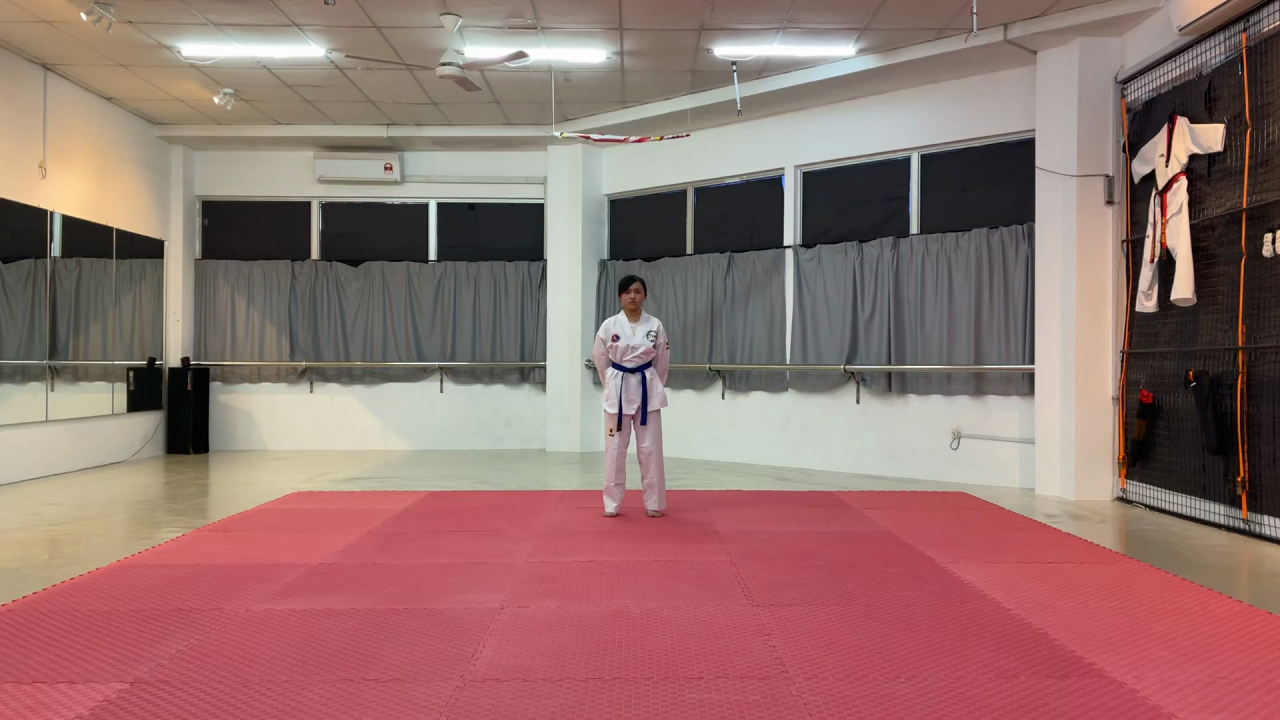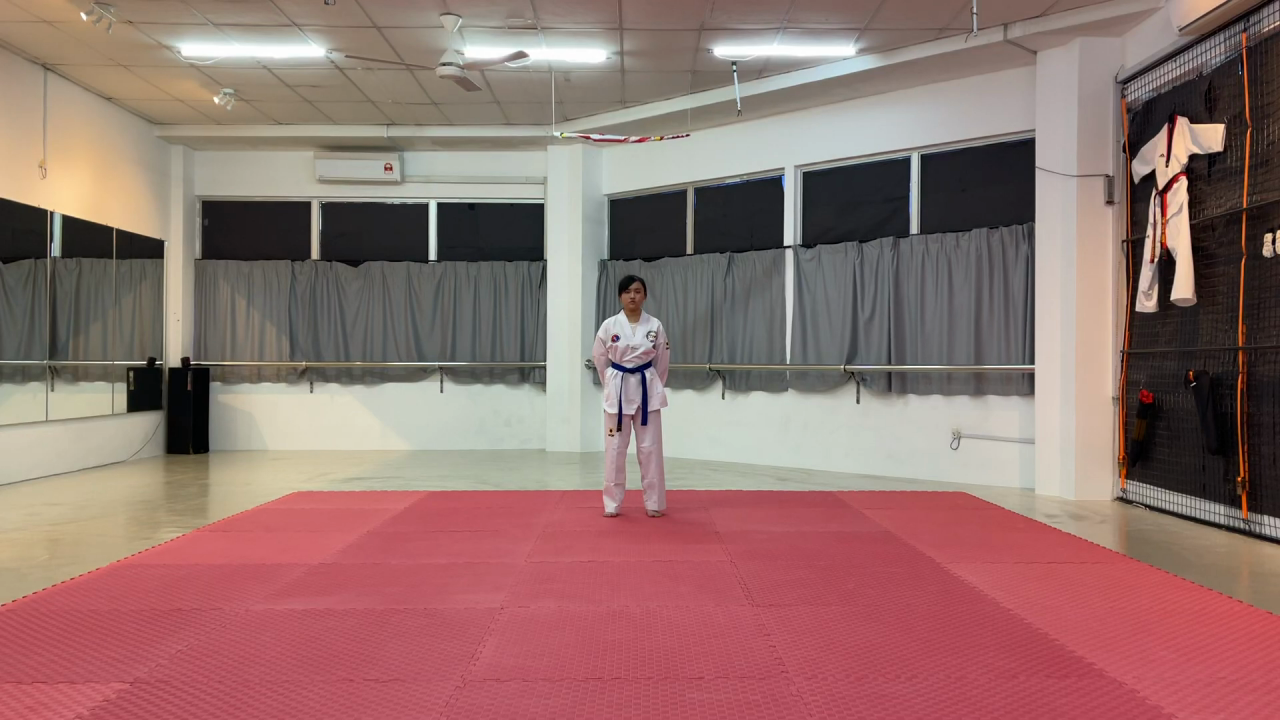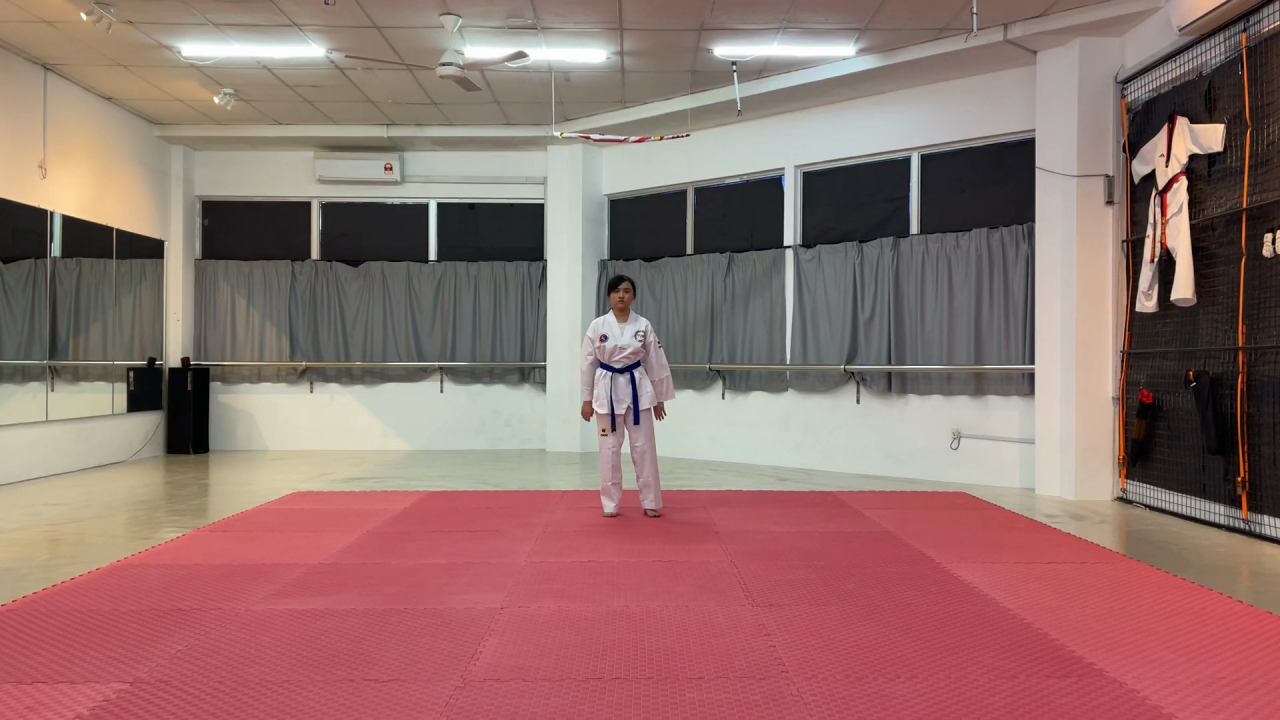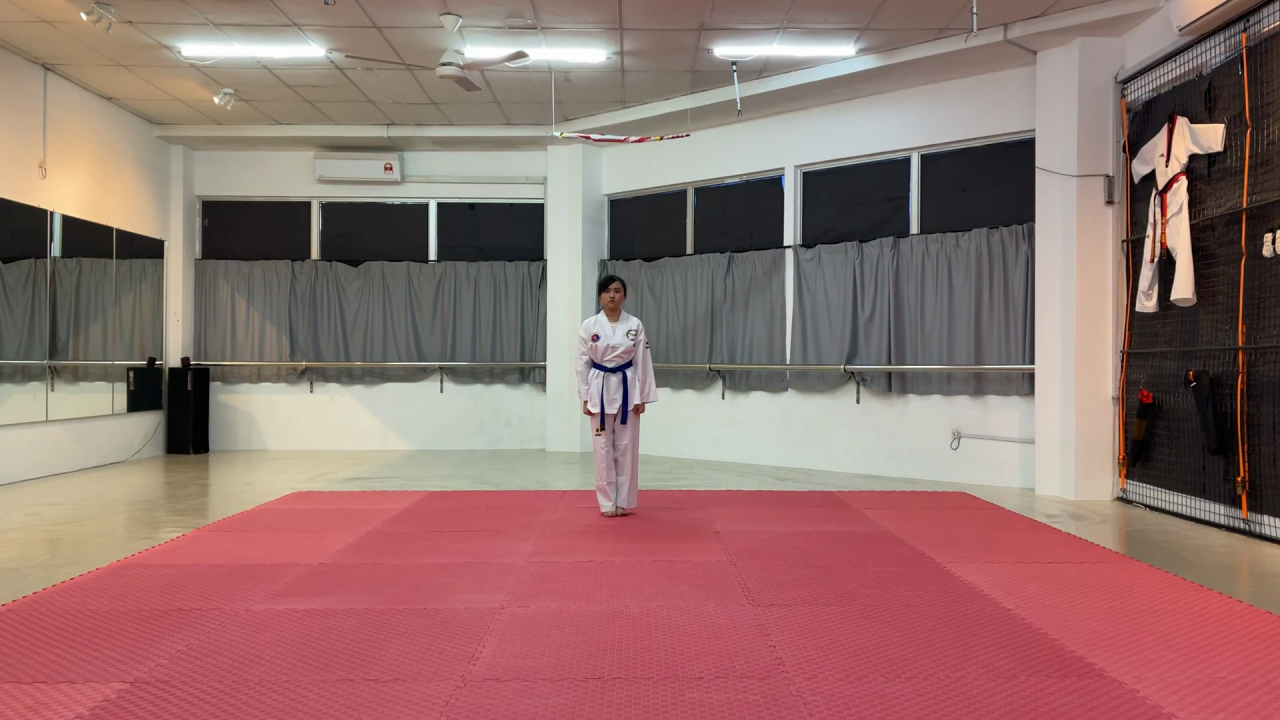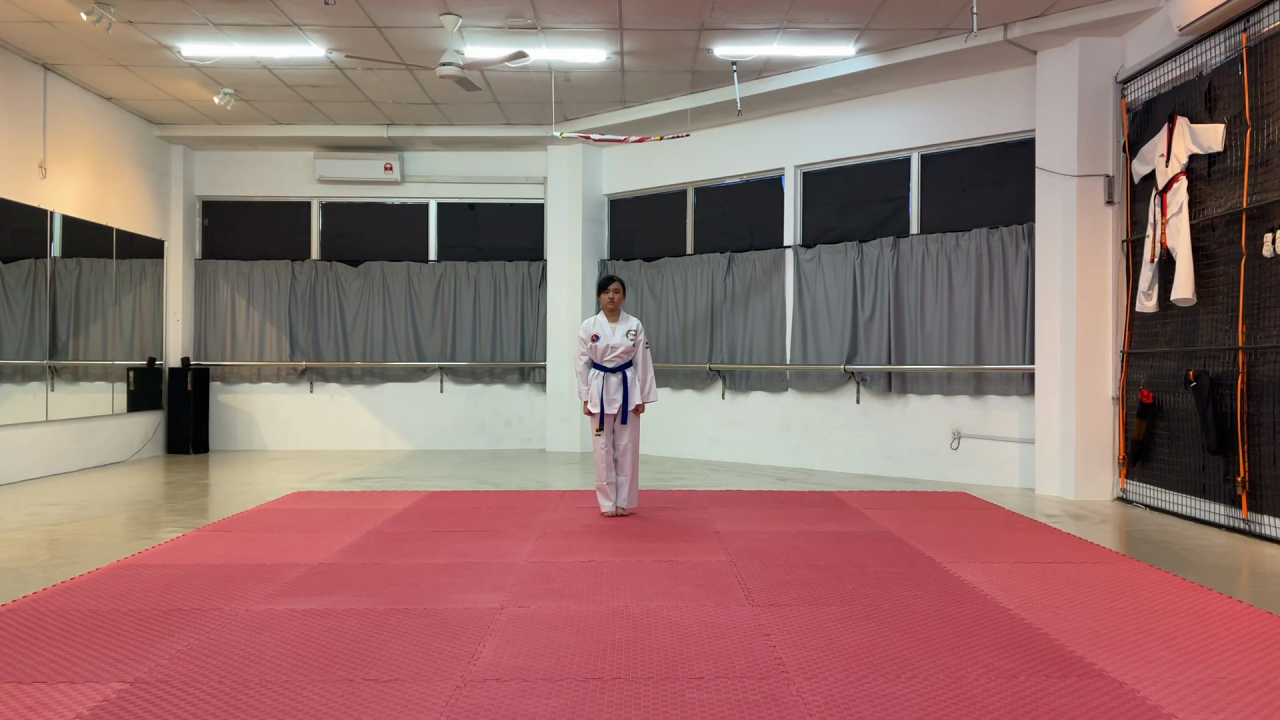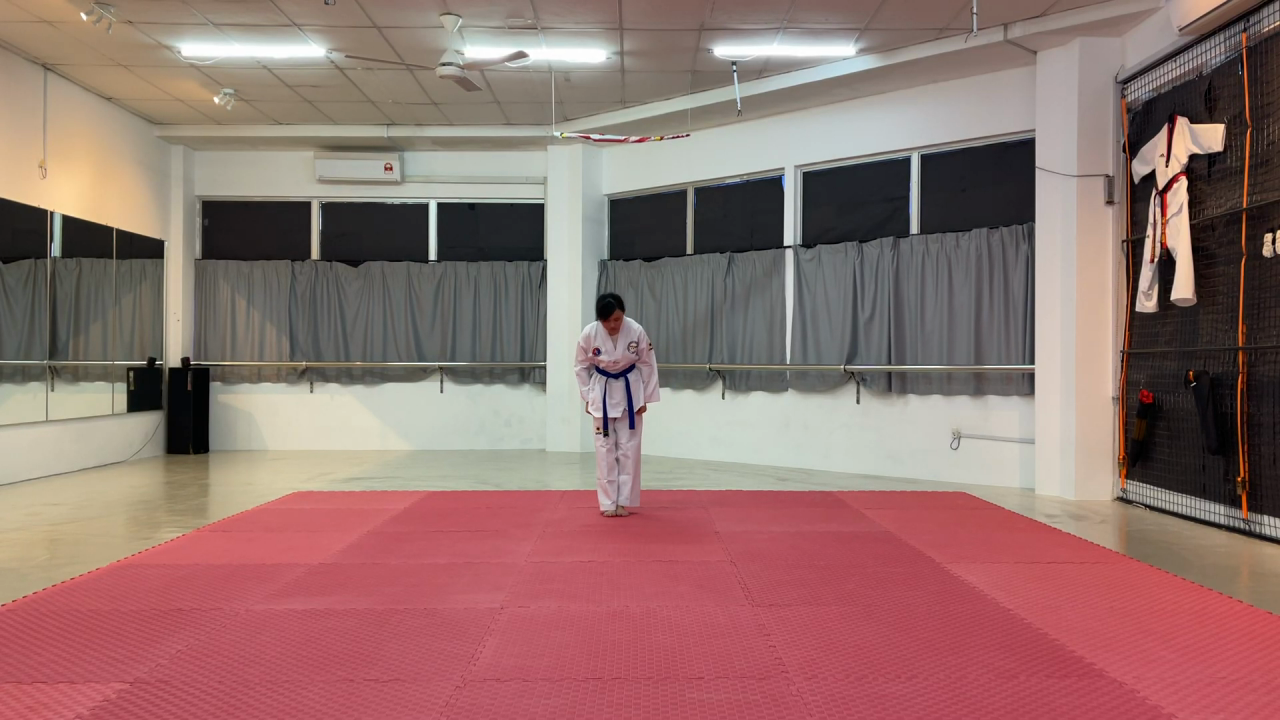
dt=0.5s
person 1, frame 1
left shoulder: (655, 326)
right shoulder: (609, 325)
left elbow: (662, 362)
right elbow: (601, 360)
left wrist: (651, 386)
right wrist: (615, 385)
left hip: (647, 389)
right hip: (618, 389)
left knee: (650, 447)
right knee: (616, 447)
left ankle: (654, 503)
right ankle: (612, 503)
person 1, frame 2
left shoulder: (655, 326)
right shoulder: (609, 326)
left elbow: (661, 362)
right elbow: (600, 360)
left wrist: (649, 385)
right wrist: (614, 385)
left hip: (646, 389)
right hip: (618, 389)
left knee: (650, 447)
right knee: (615, 447)
left ankle: (654, 503)
right ankle: (612, 502)
person 1, frame 3
left shoulder: (643, 326)
right shoulder: (598, 325)
left elbow: (656, 363)
right elbow: (588, 363)
left wrist: (660, 398)
right wrist: (587, 399)
left hip: (636, 389)
right hip: (607, 389)
left knee: (643, 447)
right knee: (609, 448)
left ankle: (651, 502)
right ankle: (611, 503)
person 1, frame 4
left shoulder: (635, 325)
right shoulder: (589, 326)
left elbow: (643, 363)
right elbow: (583, 363)
left wrist: (642, 397)
right wrist: (585, 398)
left hip: (627, 389)
right hip: (600, 389)
left knee: (626, 447)
right knee: (603, 447)
left ankle: (623, 501)
right ankle: (607, 502)
person 1, frame 5
left shoulder: (634, 325)
right shoulder: (589, 326)
left elbow: (643, 363)
right elbow: (582, 364)
left wrist: (642, 397)
right wrist: (585, 398)
left hip: (627, 389)
right hip: (600, 390)
left knee: (626, 447)
right knee: (603, 447)
left ankle: (624, 502)
right ankle: (608, 502)
person 1, frame 6
left shoulder: (636, 331)
right shoulder: (589, 334)
left elbow: (648, 365)
right elbow: (581, 367)
left wrist: (645, 398)
right wrist: (588, 398)
left hip: (630, 392)
right hip: (602, 393)
left knee: (629, 447)
right knee: (605, 447)
left ankle: (624, 501)
right ankle: (608, 502)
